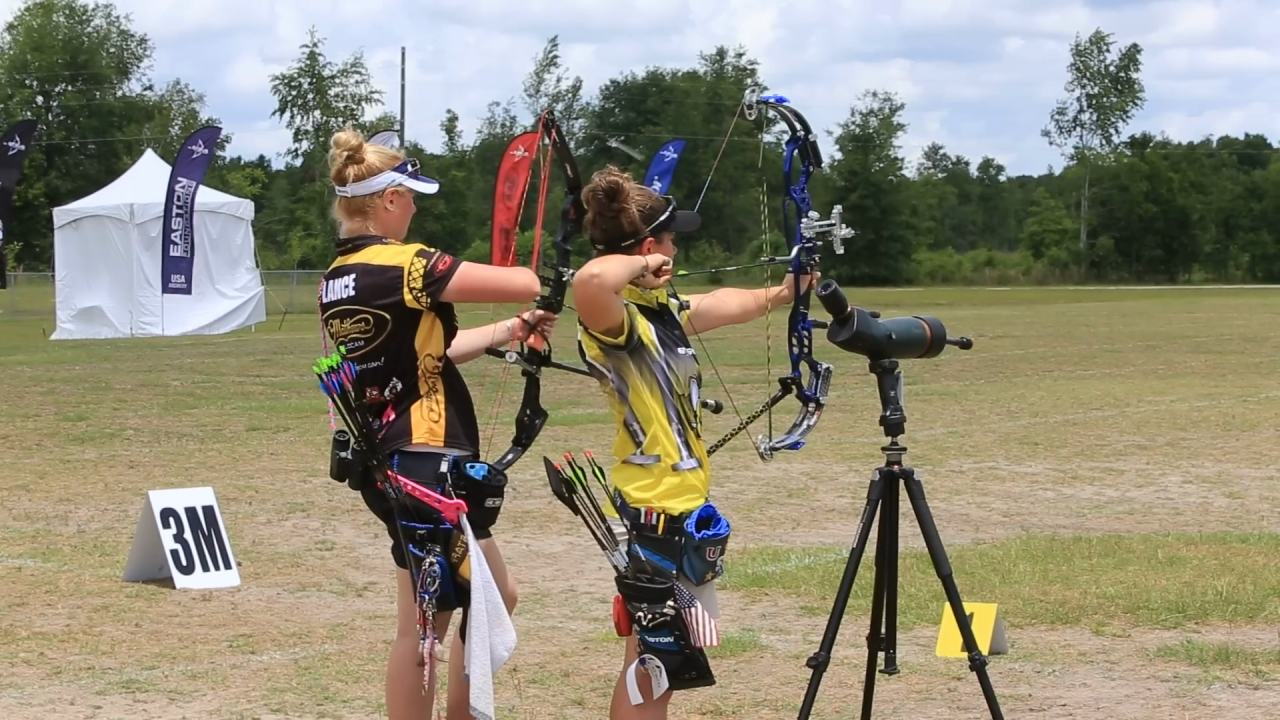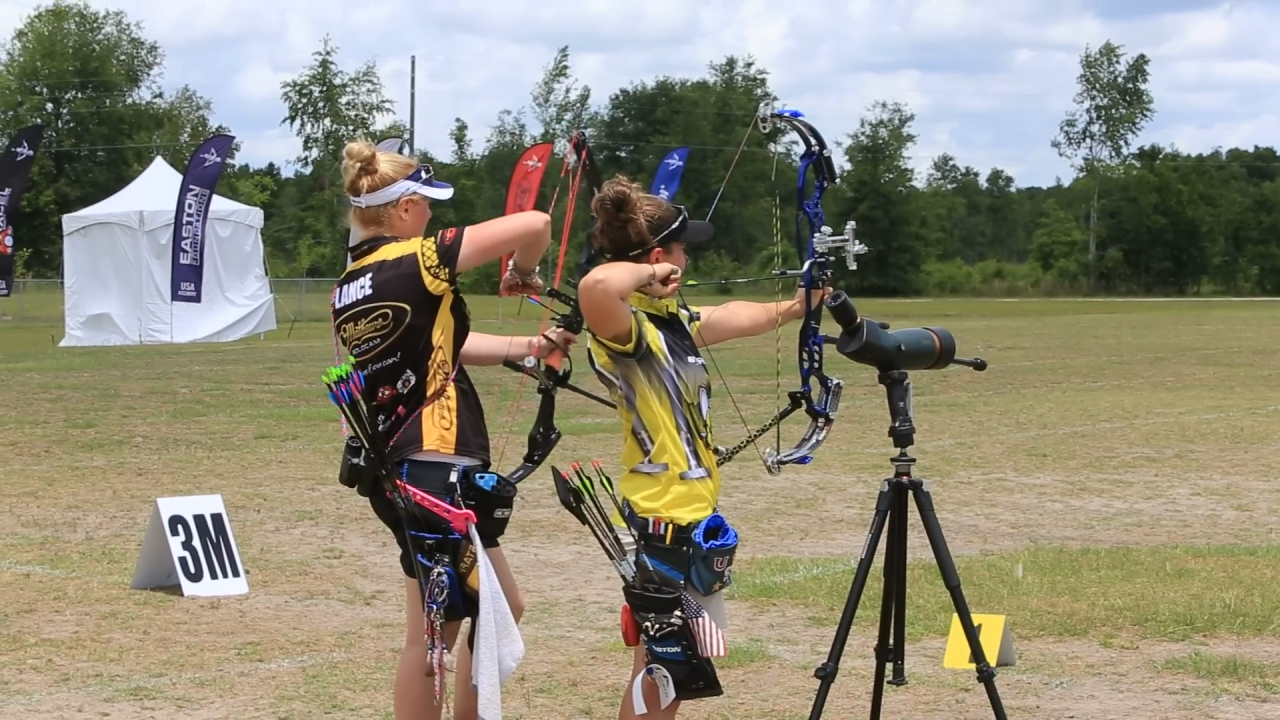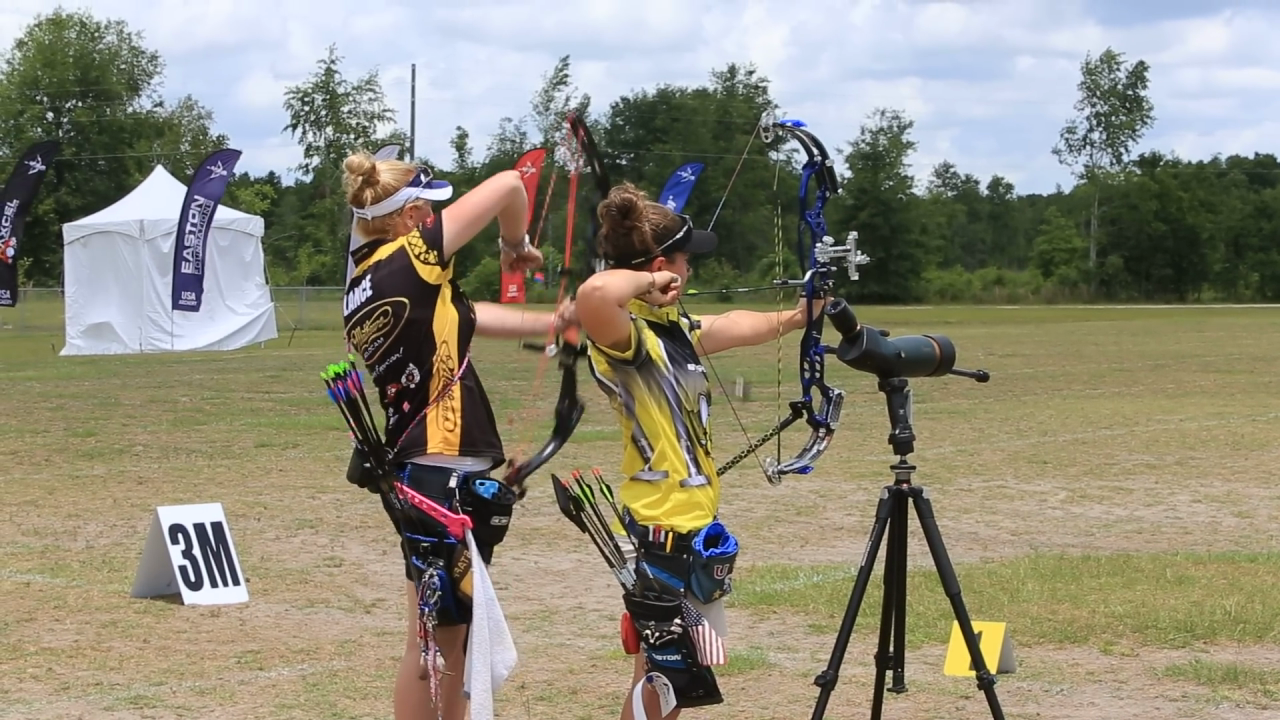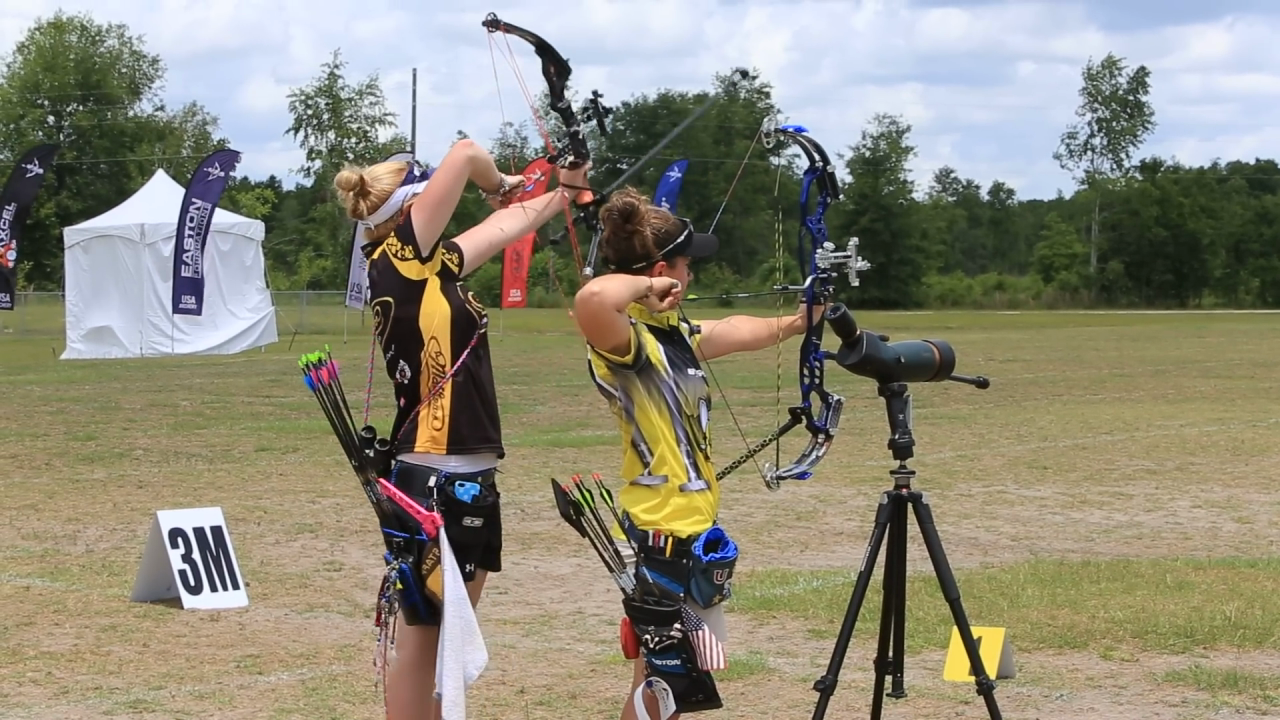
dt=0.7s
person 1, frame 1
left shoulder: (338, 277)
right shoulder: (402, 265)
right elbow: (524, 285)
left wrist: (509, 331)
right wrist: (514, 271)
left hip: (389, 464)
right hip: (423, 467)
left knee: (495, 596)
right knee: (422, 627)
person 1, frame 2
left shoulder: (351, 286)
right shoulder: (413, 263)
right elbow: (533, 225)
left wrist: (529, 346)
right wrist: (523, 272)
left hip: (397, 470)
right hip: (433, 473)
left knee: (501, 607)
right knee: (433, 635)
person 1, frame 3
left shoulder: (369, 283)
right shoulder: (405, 261)
left elbow: (462, 318)
right elbow: (507, 185)
left wrist: (547, 322)
right wrist: (517, 245)
left hip: (420, 473)
right hip: (438, 478)
left knee: (455, 631)
right knee: (433, 641)
person 1, frame 4
left shoulder: (430, 264)
right shoulder: (397, 260)
left elbow: (503, 228)
right elbow: (465, 154)
left wrist: (561, 195)
right wrist: (498, 184)
left hip: (468, 476)
right hip: (435, 481)
left knee: (450, 637)
right knee: (420, 640)
person 2, frame 1
left shoulder: (660, 307)
right shoulder: (614, 317)
left elbow: (719, 304)
right elbow: (589, 279)
left wrist: (779, 295)
right wrist: (640, 265)
left hip: (678, 511)
right hip: (655, 517)
left knee: (660, 663)
right knee: (650, 668)
person 2, frame 2
left shoulder: (671, 318)
right shoulder: (624, 326)
left elbow: (731, 316)
right elbow: (595, 285)
left wrist: (791, 308)
right wrist: (647, 275)
left hip: (688, 520)
right hip: (662, 527)
left knee: (671, 671)
right knee: (659, 676)
person 2, frame 3
left shoulder: (673, 326)
right shoulder: (625, 334)
left elbow: (733, 326)
right elbow: (593, 293)
left wrist: (793, 318)
right wrist: (646, 281)
left hip: (691, 530)
right hip: (662, 535)
person 2, frame 4
left shoulder: (672, 331)
right shoulder: (626, 339)
left elbow: (734, 331)
right elbow: (591, 297)
left wrist: (792, 324)
right wrist: (644, 287)
left hip: (690, 533)
right hip: (661, 539)
